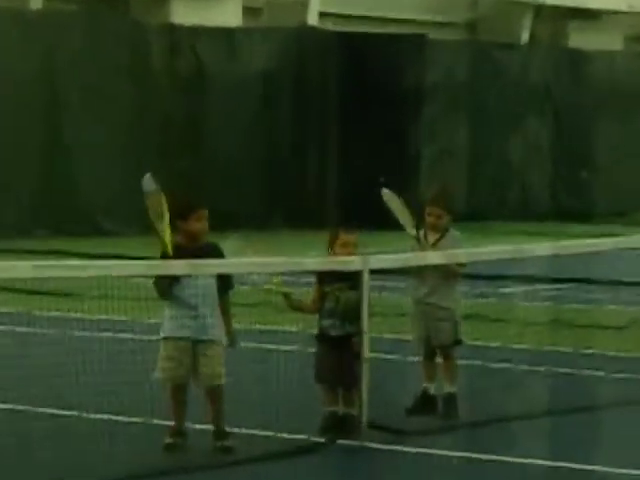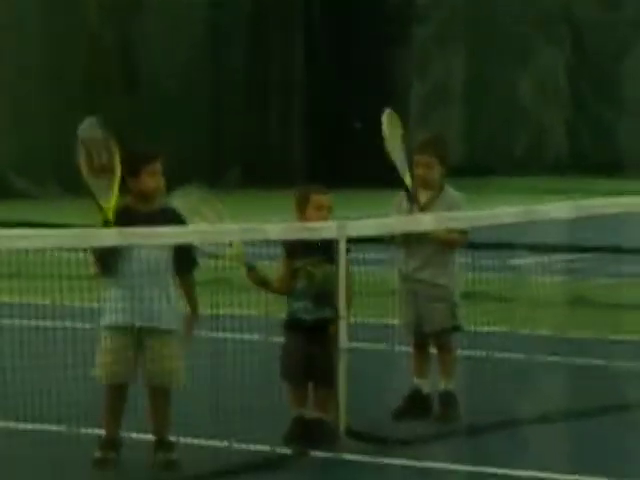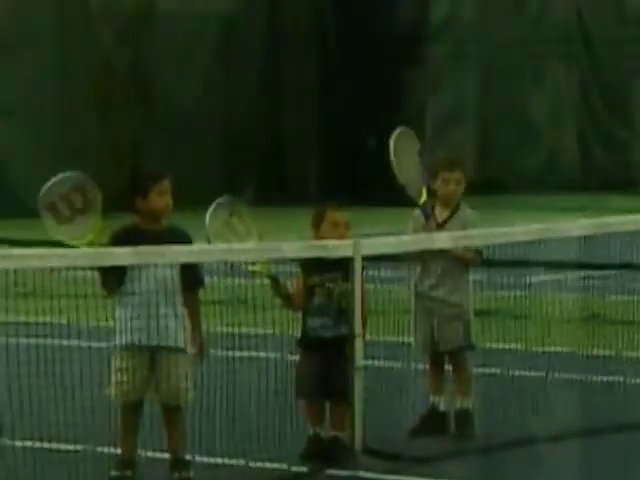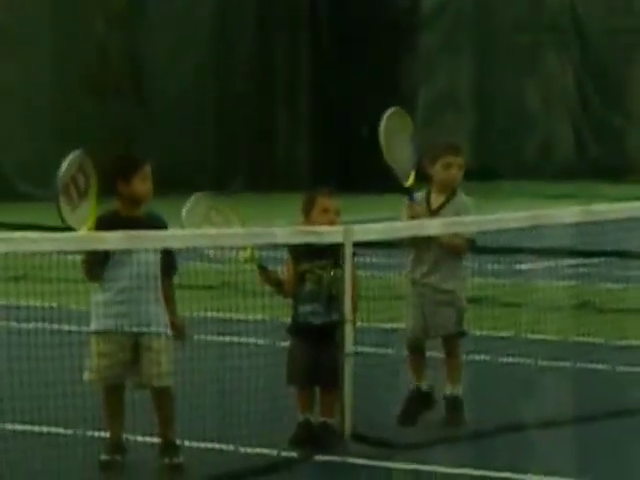
dt=0.7s
person 1, frame 1
left shoulder: (214, 251)
right shoulder: (171, 254)
left elbow: (223, 291)
right elbow: (163, 293)
left wrist: (228, 325)
right wrist: (166, 274)
left hip: (210, 327)
right hip: (178, 326)
left knee: (214, 381)
right knee: (177, 380)
left ankle: (220, 430)
right ankle: (178, 429)
person 1, frame 2
left shoulder: (172, 219)
right shoulder: (116, 218)
left elbow: (184, 269)
right elbow: (103, 267)
left wrist: (193, 307)
right wrist: (108, 245)
left hip: (161, 314)
right hip: (120, 312)
left knee: (161, 380)
right knee: (115, 380)
person 1, frame 3
left shoulder: (180, 238)
right shoulder: (123, 238)
left elbow: (190, 289)
right elbow: (111, 287)
left wrist: (197, 329)
right wrist: (104, 269)
left hip: (171, 333)
right hip: (132, 333)
left knee: (174, 399)
right knee: (130, 399)
person 1, frame 4
left shoulder: (157, 224)
right shoulder: (105, 224)
left elbow: (165, 274)
right elbow: (93, 275)
left wrist: (172, 314)
right wrist: (92, 252)
left hip: (151, 318)
right hip: (112, 318)
left knee: (161, 383)
right knee: (112, 383)
right ankle: (115, 443)
person 2, frame 1
left shoulder: (455, 239)
right shoulder: (419, 237)
left elbow: (457, 271)
left hip: (444, 303)
right hip: (422, 302)
left knee: (447, 351)
right knee: (427, 351)
left ankle: (450, 395)
right ankle: (428, 394)
person 2, frame 2
left shoulder: (452, 199)
right shoulder: (405, 198)
left elbow: (460, 238)
right elbow: (399, 239)
left wrist: (431, 231)
left hip: (439, 280)
right hip: (410, 278)
left knee: (442, 339)
right knee: (418, 338)
person 2, frame 3
left shoulder: (468, 217)
right shoulder: (420, 216)
left elbow: (473, 258)
left hip: (454, 298)
right hip: (425, 295)
left knee: (457, 356)
right knee: (433, 357)
person 2, frame 4
left shoulder: (463, 204)
right shoulder: (416, 201)
left elbow: (462, 245)
right elbow: (409, 241)
right wrist: (412, 223)
left hip: (447, 285)
right hip: (420, 282)
left knee: (451, 343)
right knee: (413, 341)
person 3, frame 1
left shoulder: (358, 276)
right shoulder: (324, 275)
right elbow: (315, 306)
left wrist: (360, 334)
right wrist: (292, 301)
left hip: (349, 339)
right hip: (327, 338)
left knee: (350, 382)
right knee: (327, 381)
left ankle: (349, 417)
right ankle: (333, 415)
person 3, frame 2
left shoulder: (335, 247)
right shoulder: (292, 247)
right elbow: (284, 286)
left wrist: (339, 319)
right wrist: (262, 280)
left hip: (325, 326)
right hip: (297, 325)
left knee: (324, 379)
right knee: (295, 376)
left ankle: (321, 420)
right ankle: (300, 419)
person 3, frame 3
left shoulder: (351, 264)
right shoulder: (308, 264)
right elbow: (299, 302)
left wrist: (357, 335)
right wrist: (283, 293)
left hip: (342, 343)
right hip: (312, 342)
left knee: (340, 396)
right knee: (312, 394)
left ankle: (337, 438)
right ankle: (316, 436)
person 3, frame 4
left shoulder: (341, 251)
right shoulder: (298, 251)
left elbow: (351, 292)
right elbow: (290, 290)
left wrist: (348, 321)
right wrist: (275, 281)
left hip: (332, 330)
right hip: (303, 329)
left knee: (330, 382)
right knee: (303, 380)
left ankle: (327, 424)
right ankle: (306, 423)
